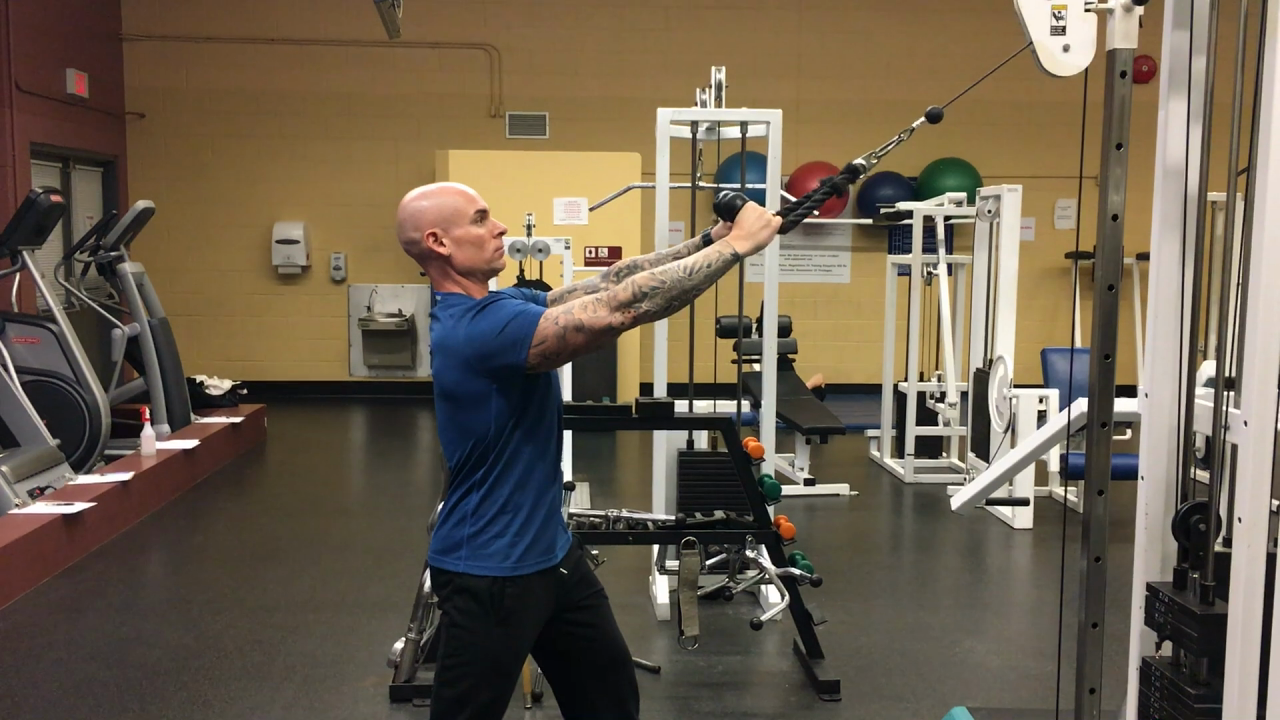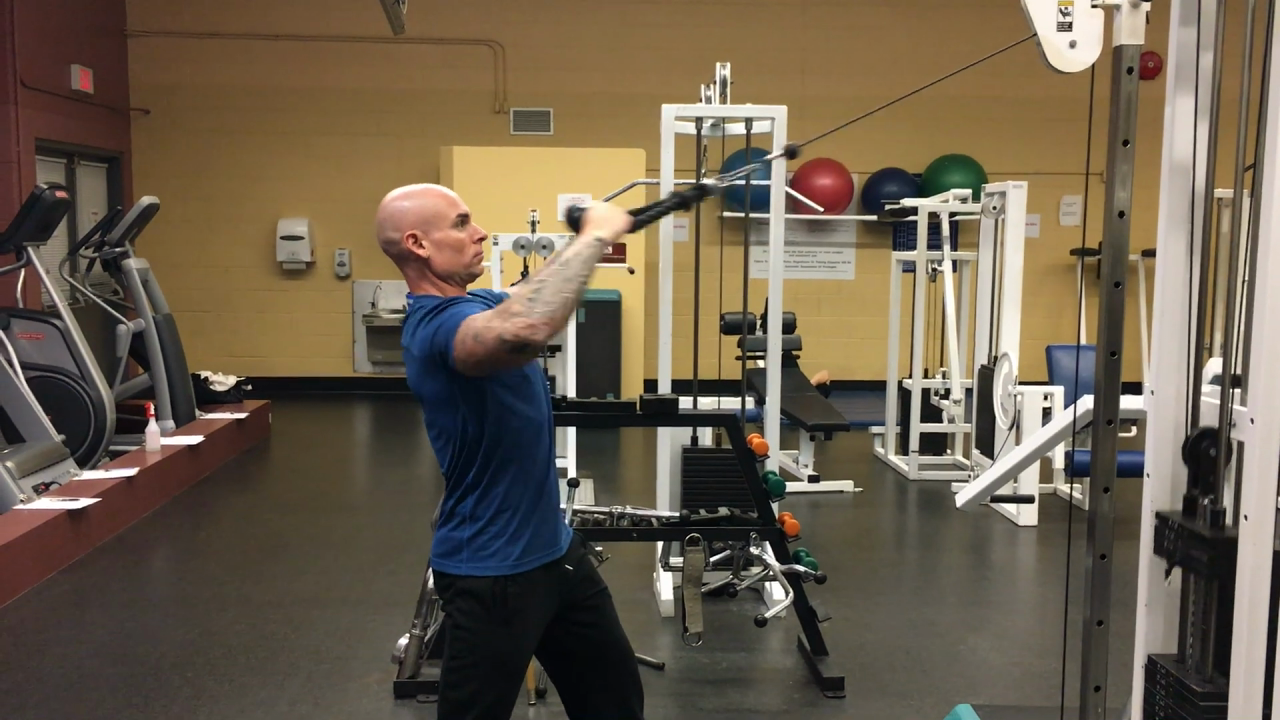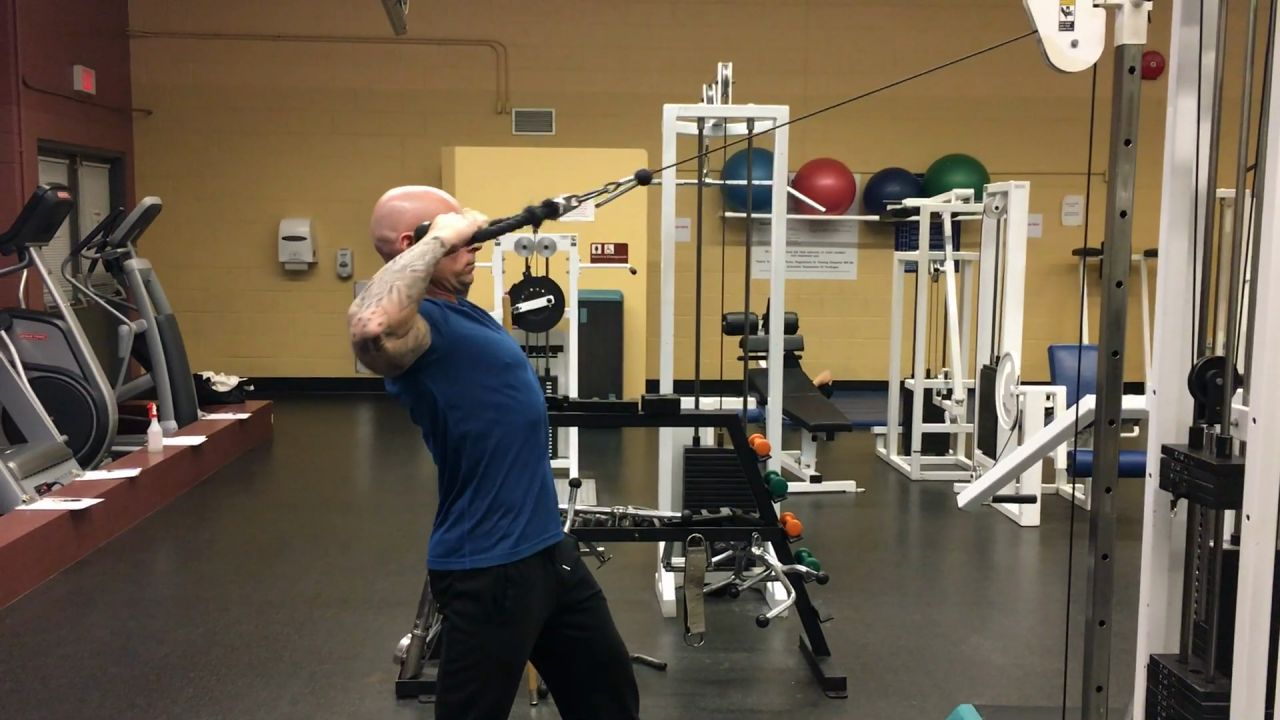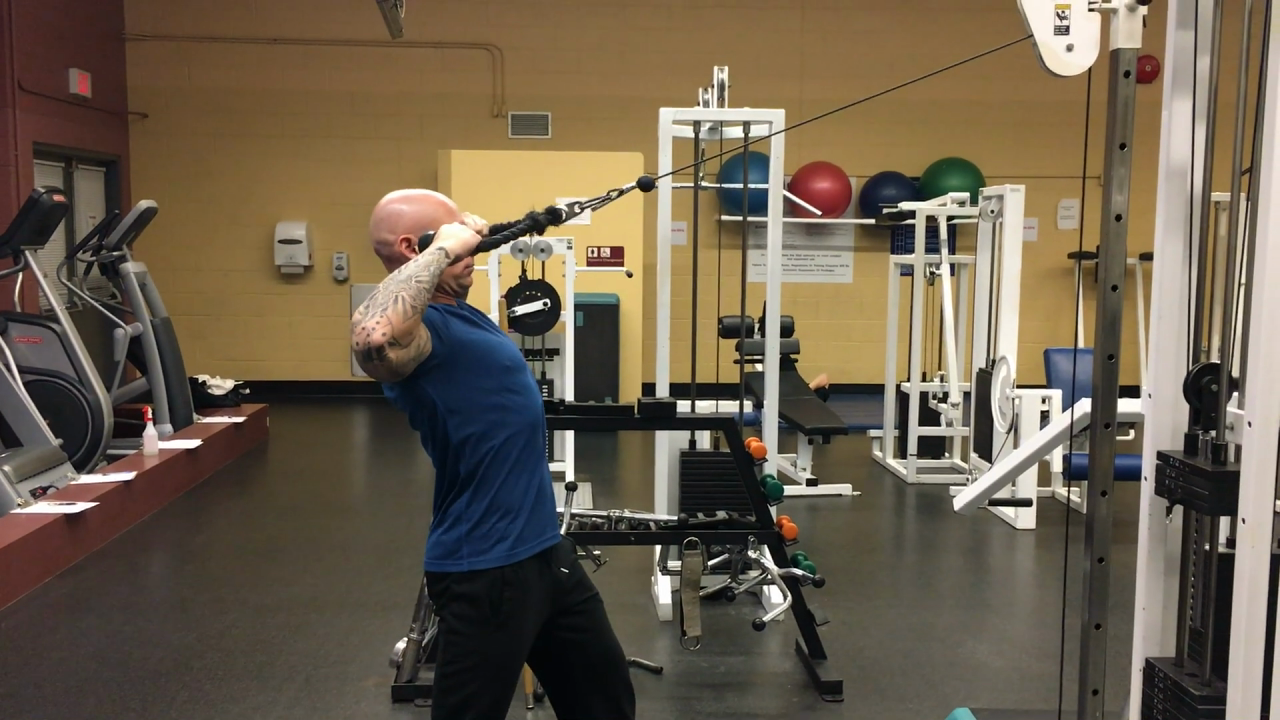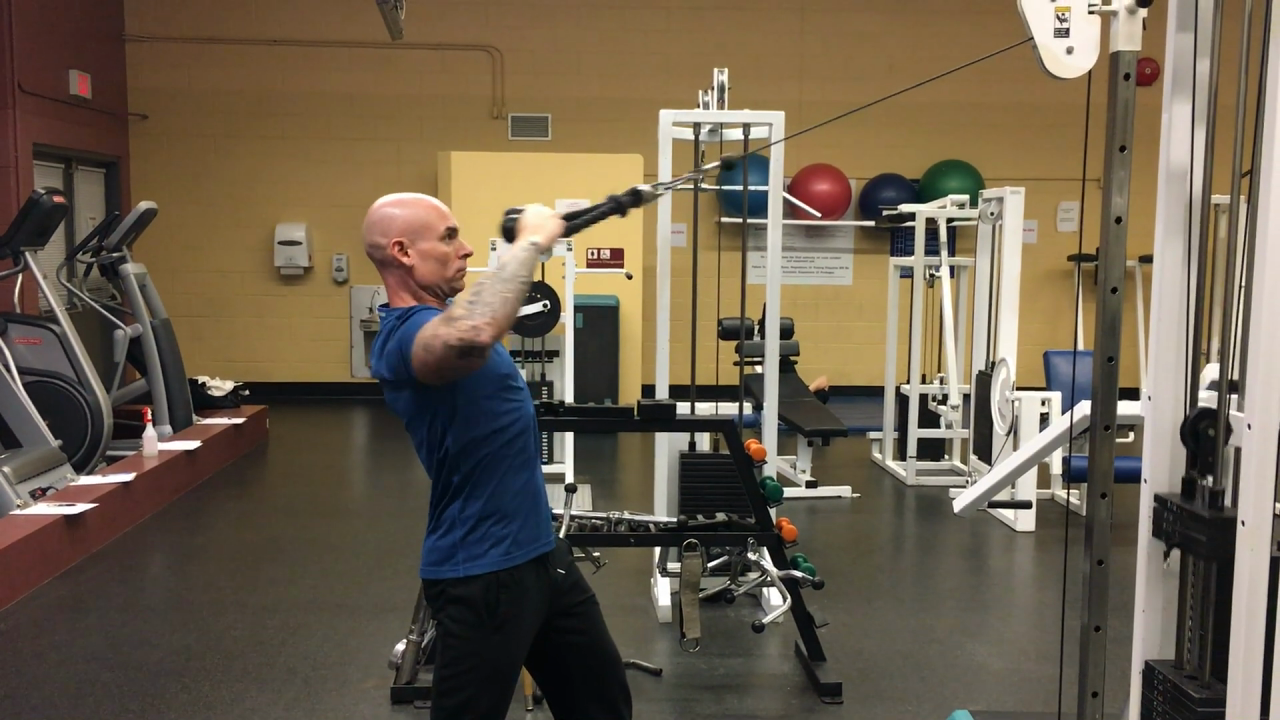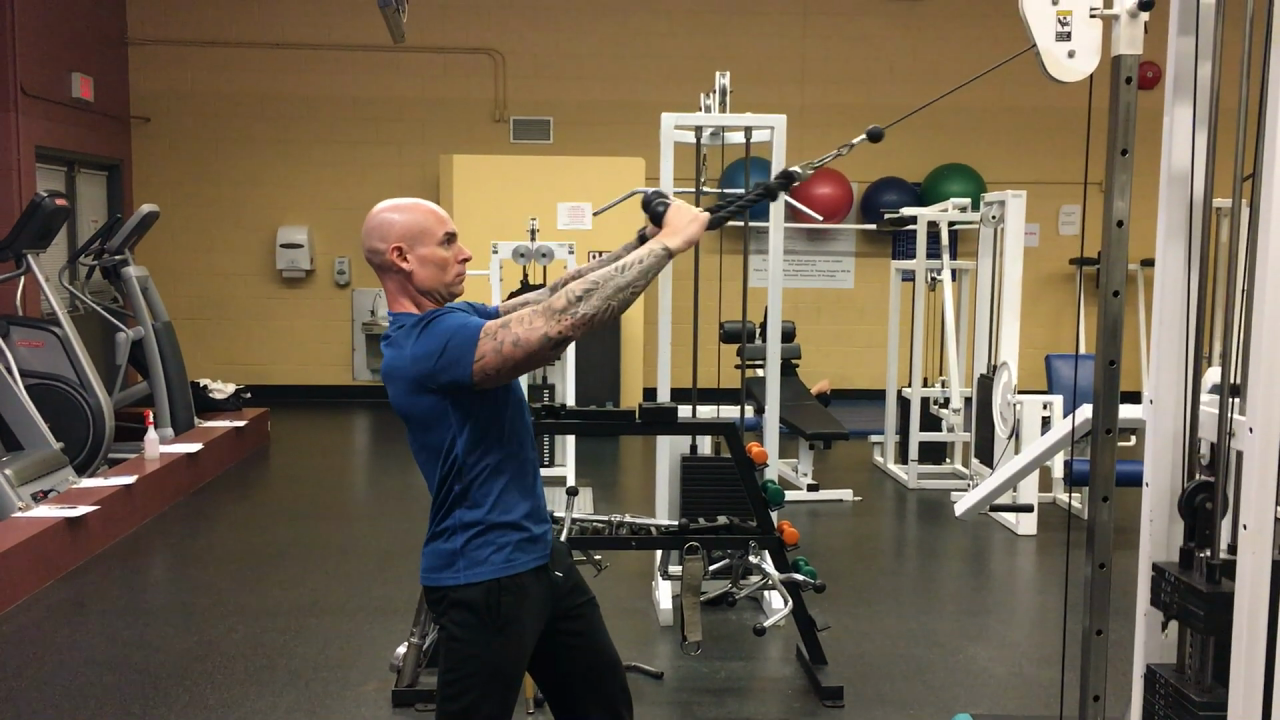
dt=0.4s
person 1, frame 1
left shoulder: (493, 306)
right shoulder: (478, 328)
left elbow: (603, 285)
right elbow: (619, 310)
left wrist: (709, 239)
right wrist: (735, 246)
left hip: (549, 551)
right hip: (490, 570)
person 1, frame 2
left shoulder: (470, 303)
right shoulder: (438, 326)
left elbow: (531, 300)
right elbow: (529, 327)
left wrist: (587, 236)
right wrist: (595, 237)
left hip: (555, 546)
right hip: (491, 570)
person 1, frame 3
left shoulder: (450, 310)
right shoulder: (413, 324)
right elbow: (369, 325)
left wrist: (466, 238)
right wrist: (442, 236)
left hip: (547, 546)
right hip: (488, 566)
person 1, frame 4
left shoulder: (451, 314)
right shoulder: (416, 329)
right elbow: (373, 336)
left wrist: (467, 240)
right wrist: (444, 249)
left hip: (544, 548)
right hip: (486, 568)
person 1, frame 5
left shoulder: (434, 322)
right shoulder: (406, 334)
left elbow: (476, 319)
right elbow: (472, 335)
left wrist: (529, 240)
right wrist: (530, 243)
left hip: (538, 550)
right hip: (482, 572)
person 1, frame 6
left shoulder: (451, 320)
right shoulder: (426, 345)
left elbow: (544, 301)
right elbow: (560, 322)
left wrist: (641, 243)
right wrist: (667, 243)
left hip: (537, 555)
right hip: (483, 577)
